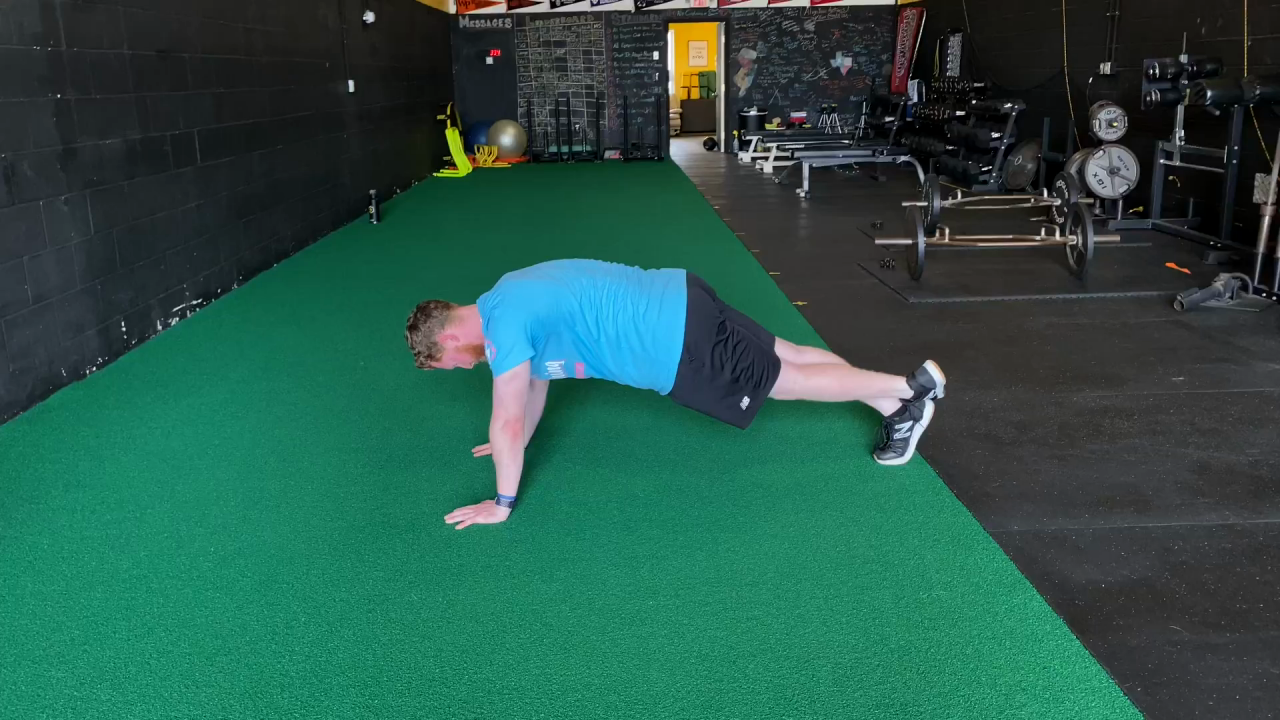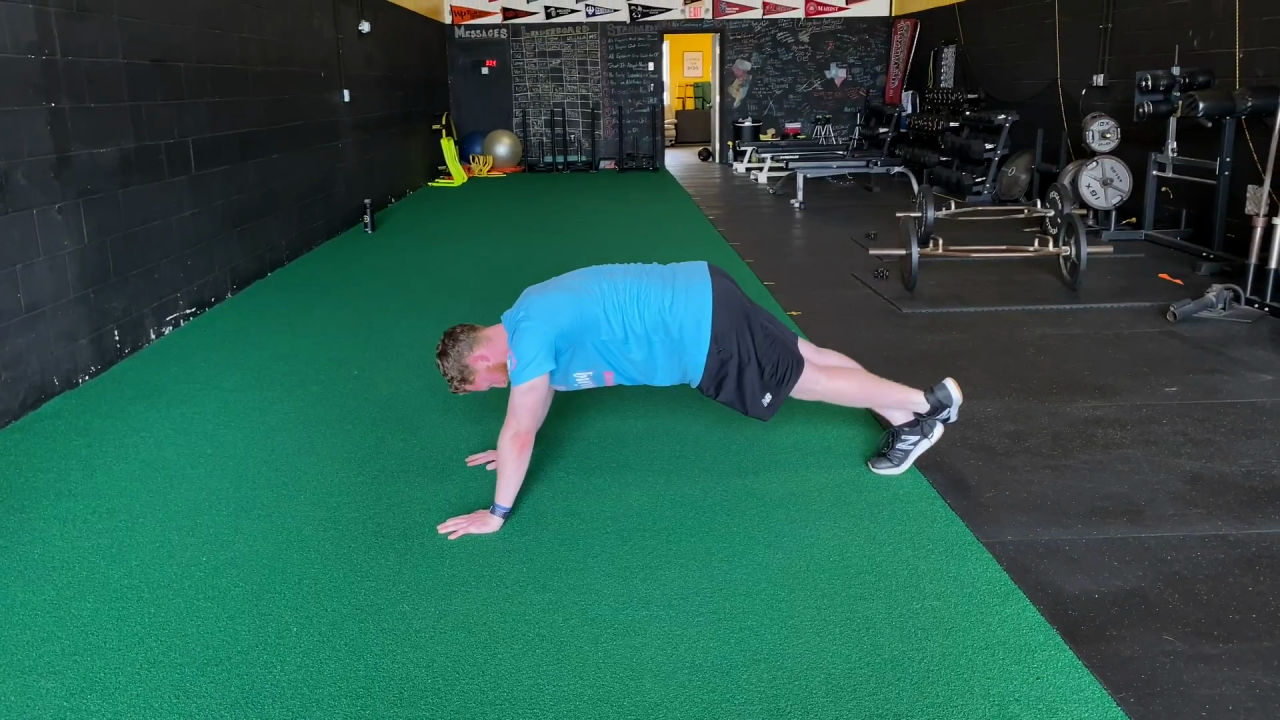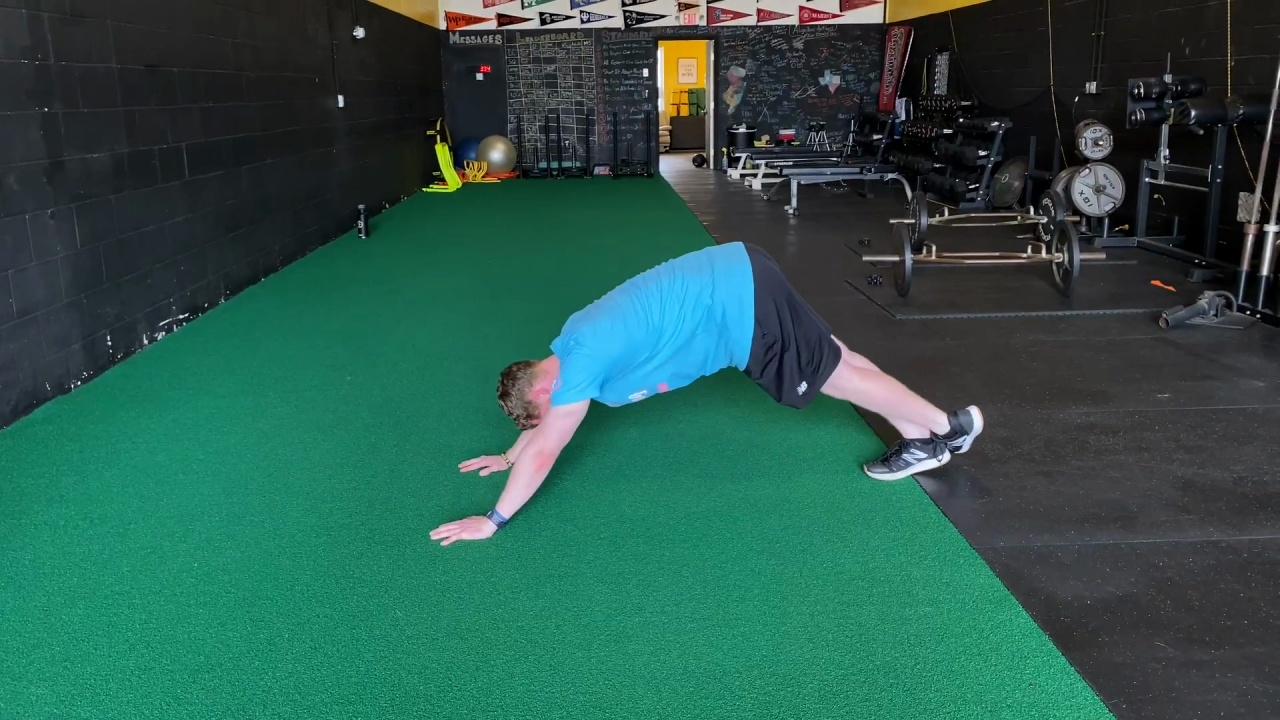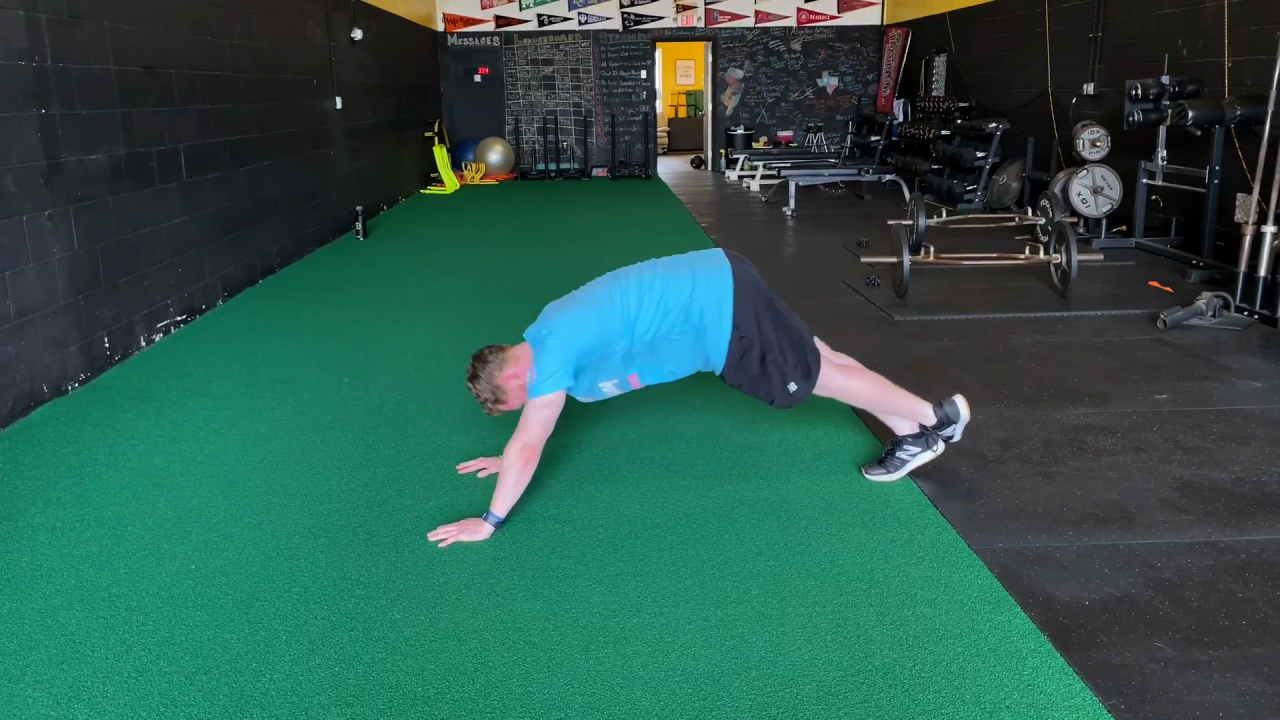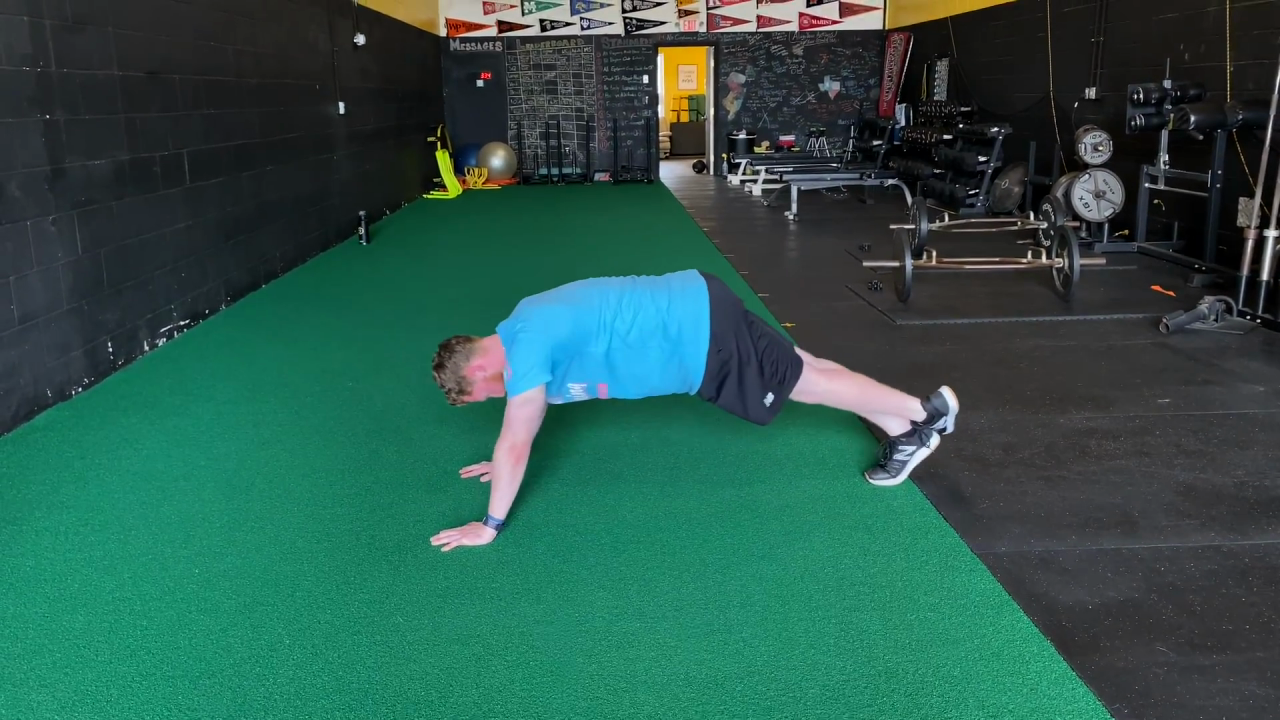
dt=1s
person 1, frame 1
left shoulder: (501, 323)
right shoulder: (512, 302)
left elbow: (506, 420)
right elbow: (536, 376)
left wrist: (502, 502)
right wrist: (516, 444)
left hip: (677, 345)
right hip: (677, 306)
left knee: (786, 382)
right knee: (783, 357)
left ankle: (911, 388)
right ankle: (896, 409)
person 1, frame 2
left shoulder: (527, 336)
right shoulder: (531, 316)
left elbow: (519, 431)
right elbow: (542, 391)
left wrist: (498, 513)
right wrist: (511, 449)
left hip: (702, 331)
right hip: (699, 299)
left knee: (806, 380)
right knee: (803, 357)
left ankle: (929, 403)
right ankle: (907, 417)
person 1, frame 3
left shoulder: (581, 363)
right shoulder: (573, 345)
left elbow: (544, 449)
right elbow: (544, 415)
left wrist: (492, 520)
right wrist: (508, 456)
left hip: (741, 305)
right hip: (737, 279)
left knee: (833, 375)
right knee: (831, 358)
left ankle: (946, 427)
right ankle: (921, 436)
person 1, frame 4
left shoulder: (552, 351)
right shoulder: (549, 335)
left elbow: (528, 445)
right elbow: (539, 420)
left wrist: (490, 520)
right wrist: (507, 458)
left hip: (718, 309)
right hip: (715, 287)
left knee: (816, 374)
right knee: (813, 357)
left ankle: (933, 419)
right ankle: (912, 430)
person 1, frame 5
left shoulder: (524, 347)
right shoulder: (528, 330)
left elbow: (515, 442)
right elbow: (531, 418)
left wrist: (491, 524)
right wrist: (504, 463)
left hip: (700, 334)
right hip: (695, 311)
left knee: (804, 382)
right knee: (798, 369)
left ankle: (926, 414)
right ankle: (906, 428)
